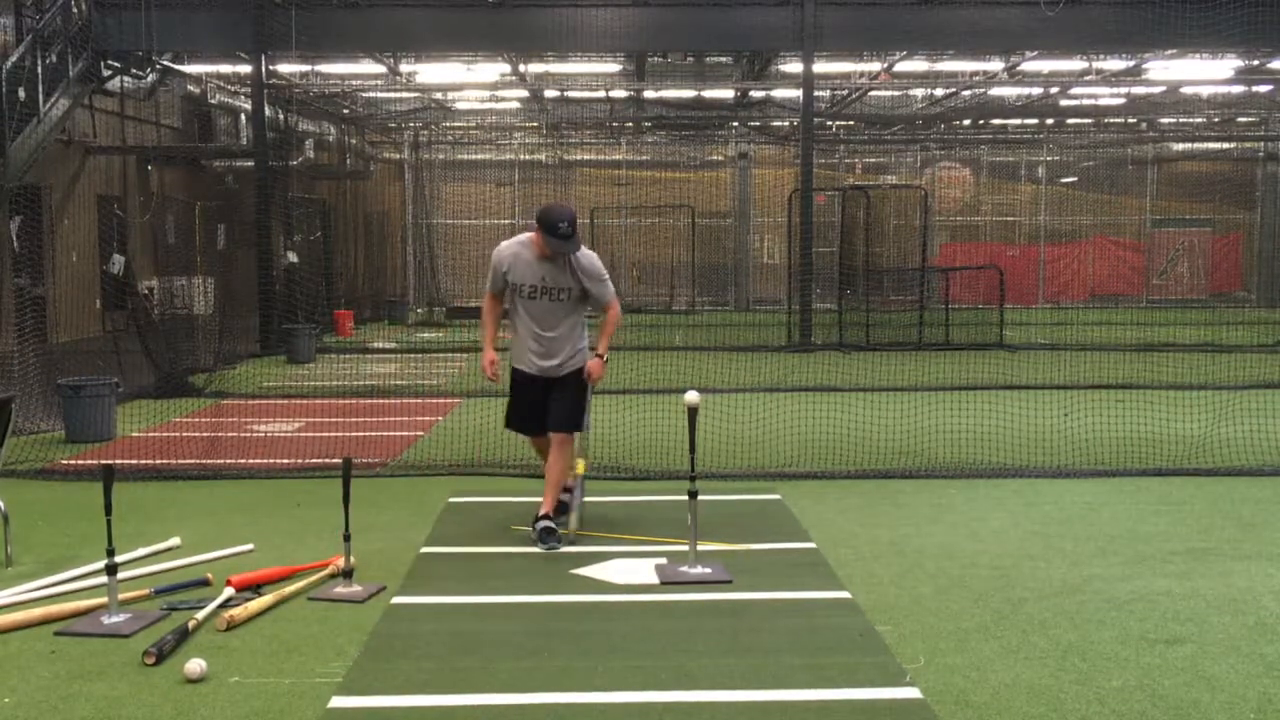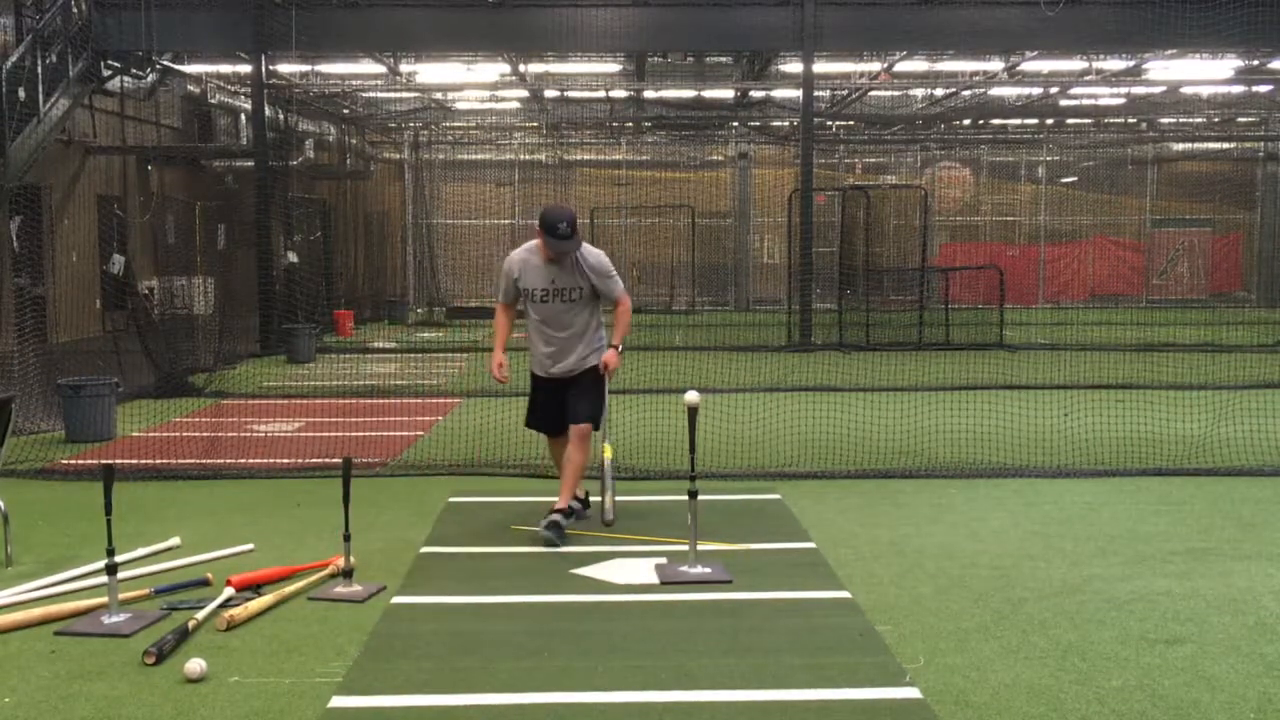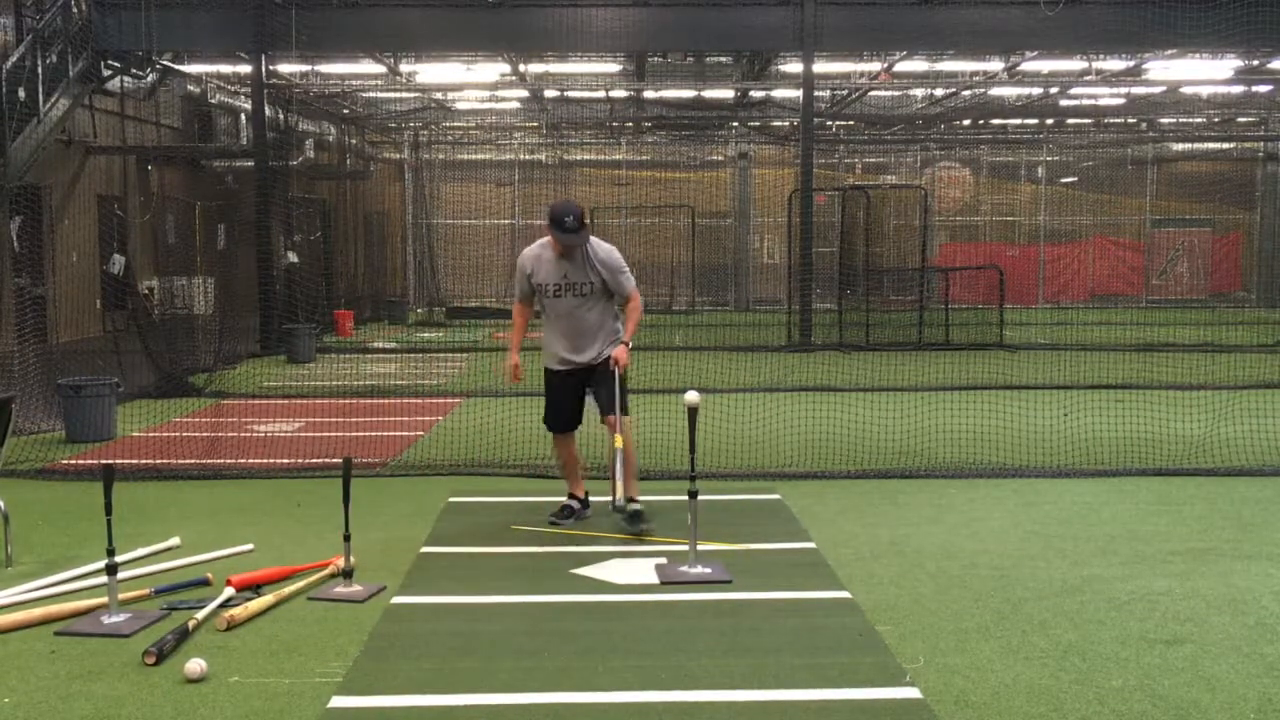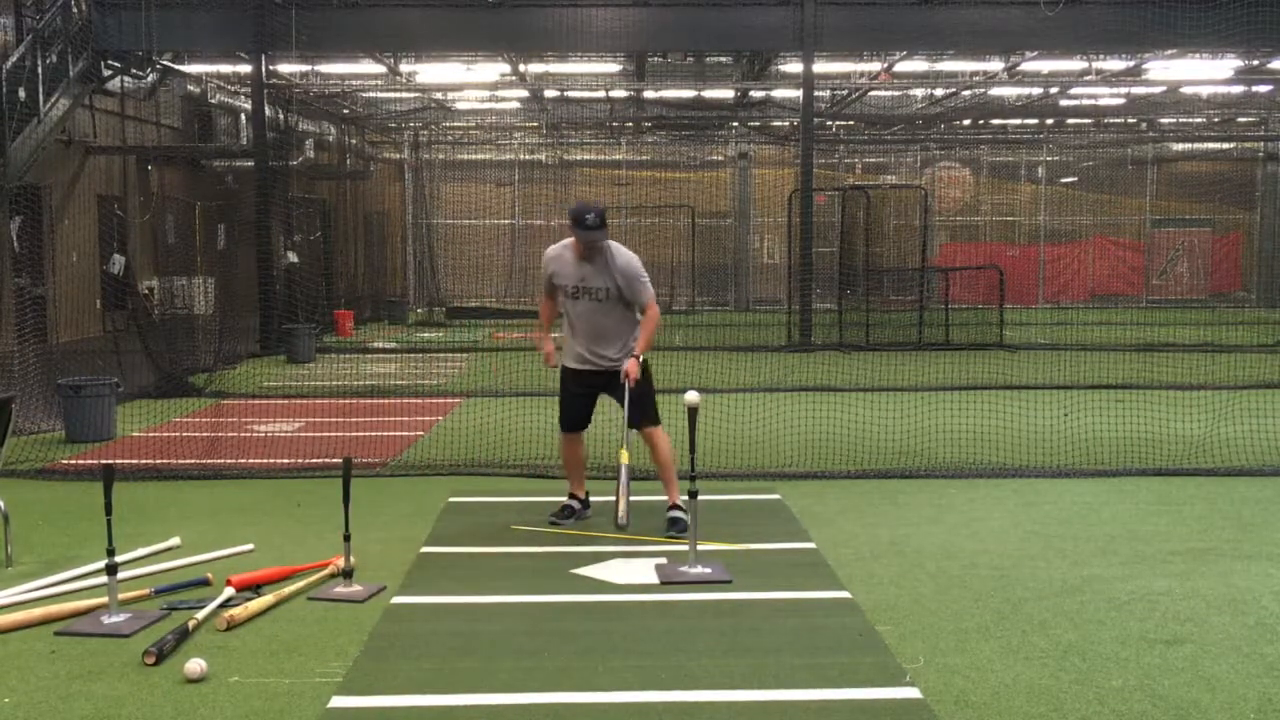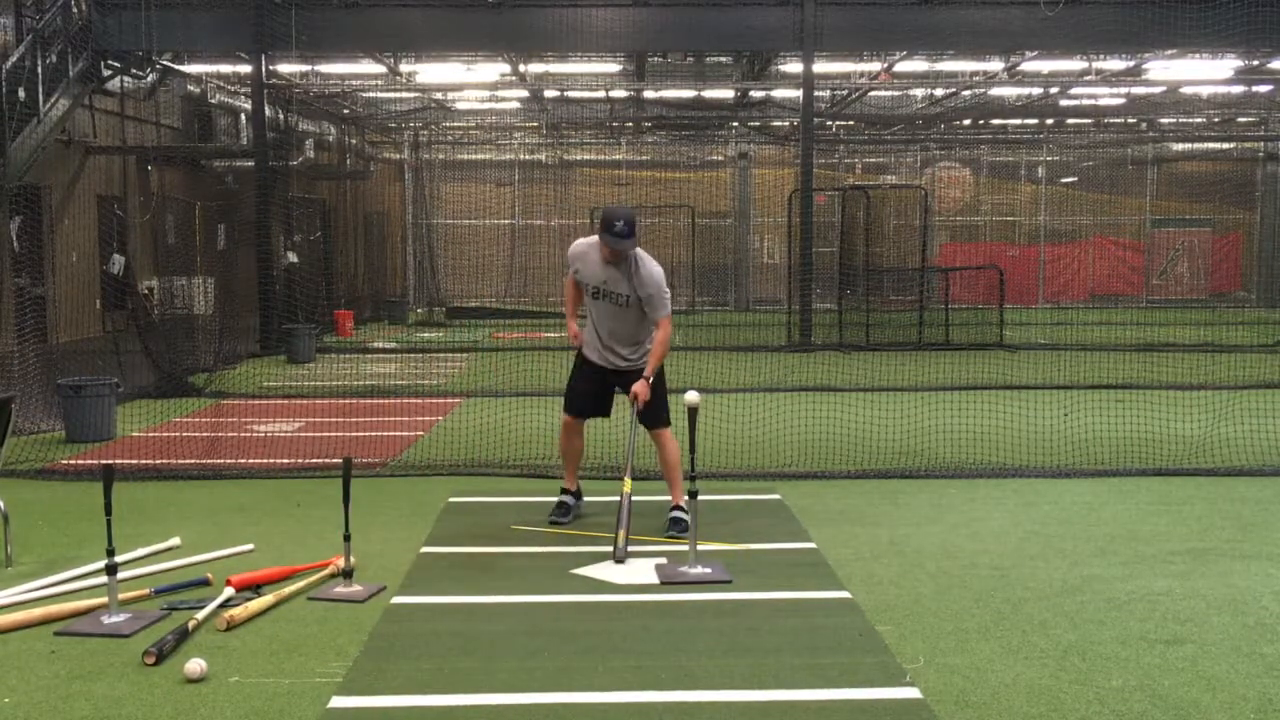
dt=0.2s
person 1, frame 1
left shoulder: (586, 262)
right shoulder: (506, 255)
left elbow: (612, 308)
right elbow: (494, 299)
left wrist: (600, 355)
right wrist: (489, 347)
left hip: (571, 364)
right hip: (525, 363)
left knee: (562, 436)
right knee: (536, 433)
left ankle: (545, 516)
right ankle: (564, 486)
person 1, frame 2
left shoulder: (593, 260)
right shoulder: (517, 262)
left elbow: (623, 303)
right elbow: (506, 307)
left wrist: (614, 346)
right wrist: (499, 351)
left hip: (587, 362)
right hip: (544, 366)
left knee: (580, 432)
right knee: (554, 436)
left ankle: (558, 512)
right ankle: (577, 497)
person 1, frame 3
left shoulder: (605, 255)
right shoulder: (530, 258)
left elbow: (634, 300)
right elbow: (523, 304)
left wrist: (625, 342)
right wrist: (514, 350)
left hip: (605, 354)
right hip: (559, 360)
left knee: (617, 422)
right knee: (561, 432)
left ankle: (632, 500)
right ankle: (576, 497)
person 1, frame 4
left shoulder: (625, 262)
right shoulder: (554, 258)
left elbow: (651, 311)
left wrist: (637, 356)
right wrist: (545, 339)
left hip: (624, 360)
right hip: (578, 360)
left knee: (650, 429)
right knee: (570, 431)
left ankle: (675, 505)
right ankle: (578, 497)
person 1, frame 5
left shoulder: (649, 272)
right shoulder: (579, 251)
left elbow: (664, 329)
left wrist: (647, 378)
right wrist: (571, 319)
left hip: (640, 361)
right hip: (593, 355)
left knee: (660, 430)
right knee: (570, 421)
left ankle: (678, 506)
right ankle: (570, 492)
